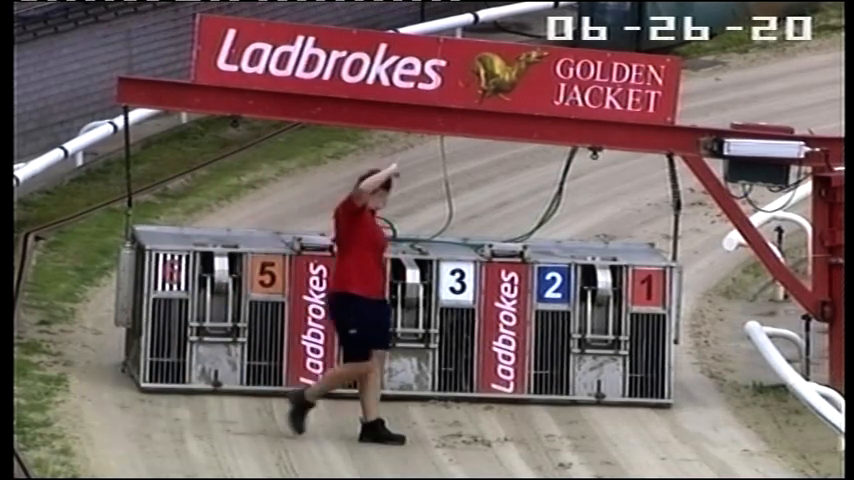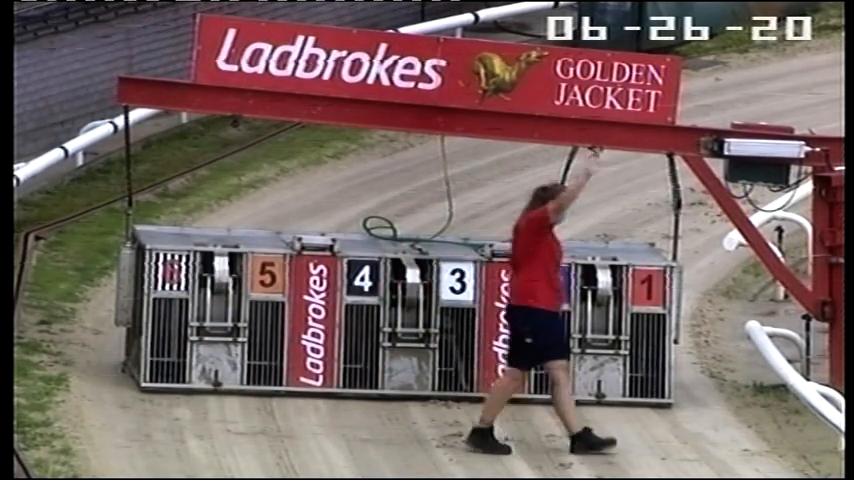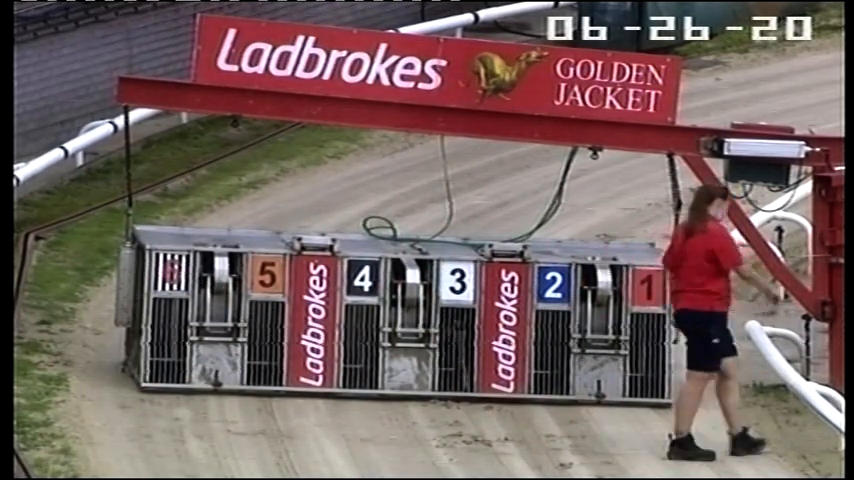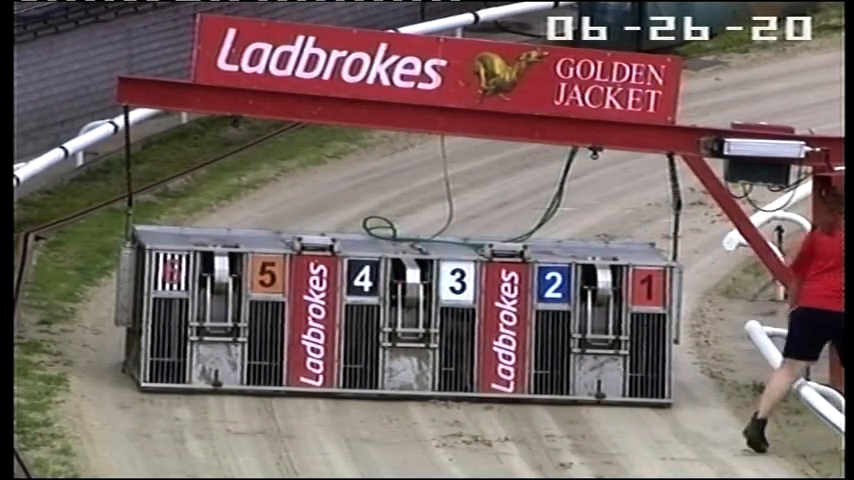
dt=1s
person 1, frame 1
left shoulder: (370, 218)
right shoulder: (350, 211)
right elbow: (363, 190)
right wrist: (390, 171)
left hip: (375, 299)
right hip: (350, 297)
left knee: (376, 364)
right knee: (360, 366)
left ankle: (372, 426)
right ankle: (304, 399)
person 1, frame 2
left shoulder: (541, 231)
right shoulder: (533, 222)
right elbow: (561, 204)
right wrist: (585, 175)
left hip: (547, 311)
right hip: (530, 310)
left knee: (561, 374)
right knee: (515, 375)
left ankle: (579, 437)
right ankle: (481, 432)
person 1, frame 3
left shoulder: (684, 230)
right shoulder: (715, 232)
left elbow: (671, 270)
right elbow: (742, 271)
left wrist: (679, 303)
right wrist: (769, 290)
left hip: (690, 310)
right hip: (705, 312)
left knee: (728, 370)
right knee: (699, 376)
left ankle: (739, 437)
right ankle: (680, 442)
person 1, frame 4
left shoulder: (818, 232)
left elbow: (799, 272)
left wrist: (794, 305)
left hip: (810, 309)
right hip: (839, 311)
left knee: (789, 369)
left ankle: (758, 423)
